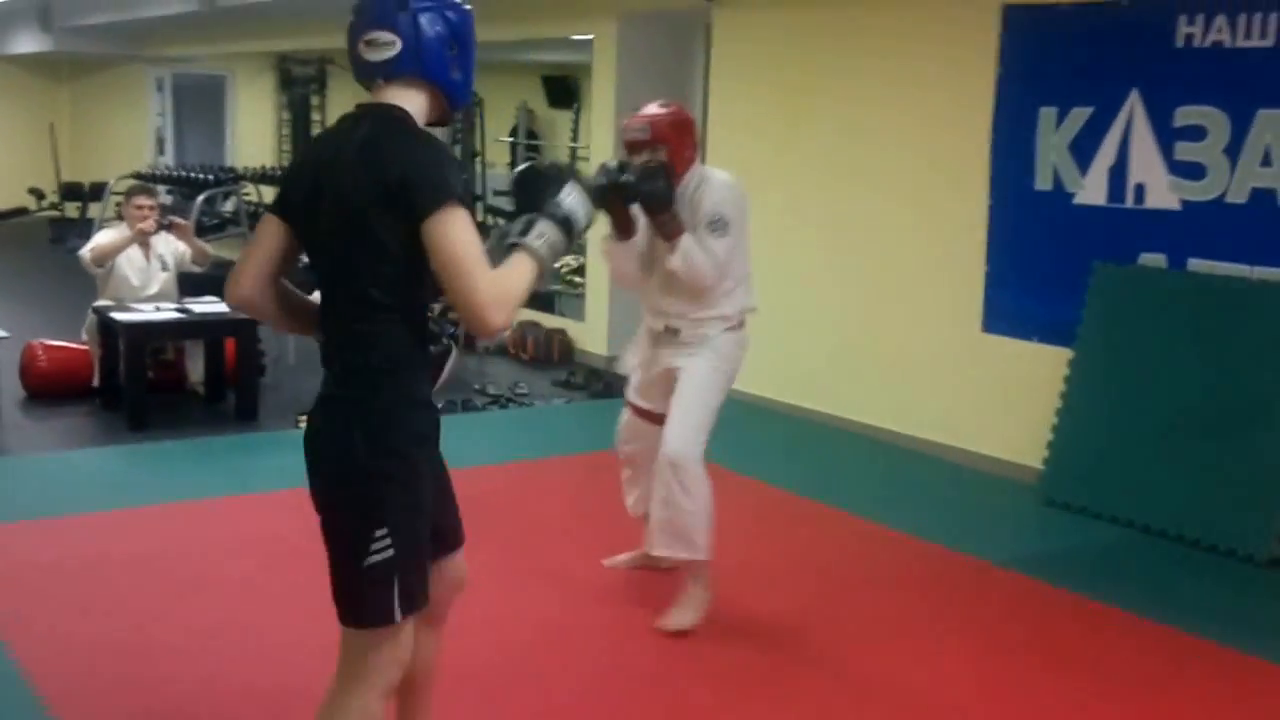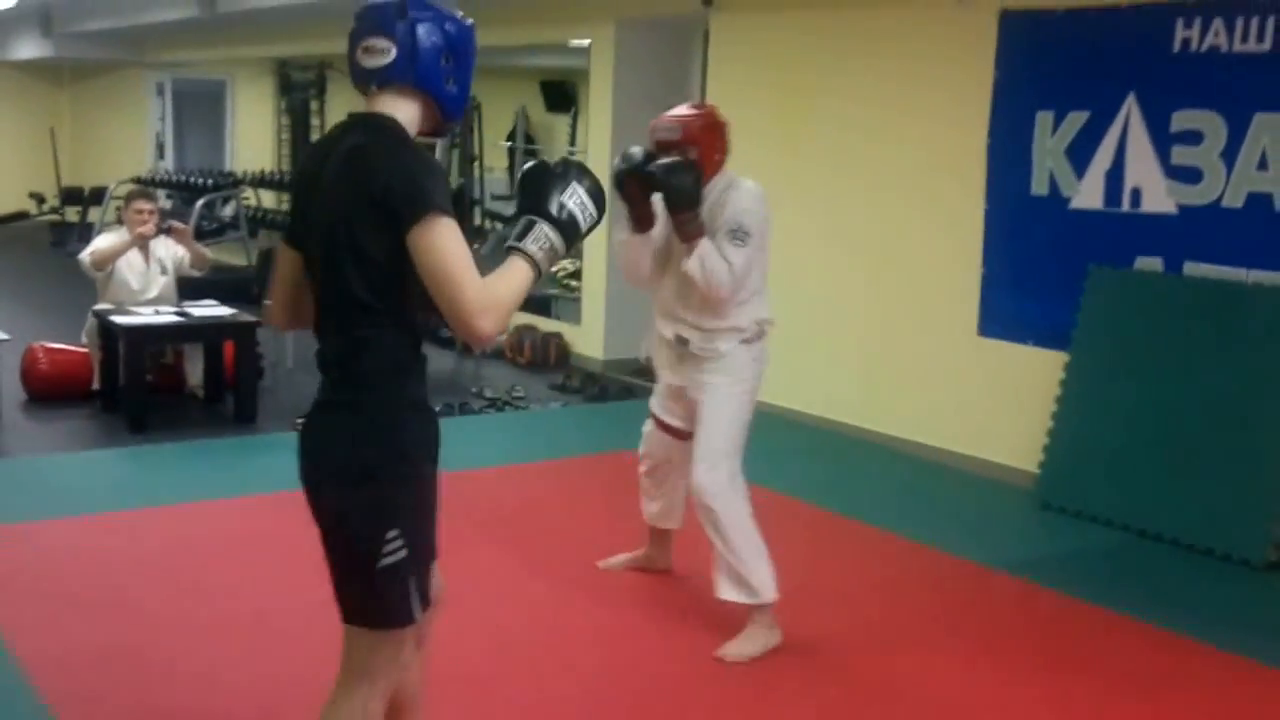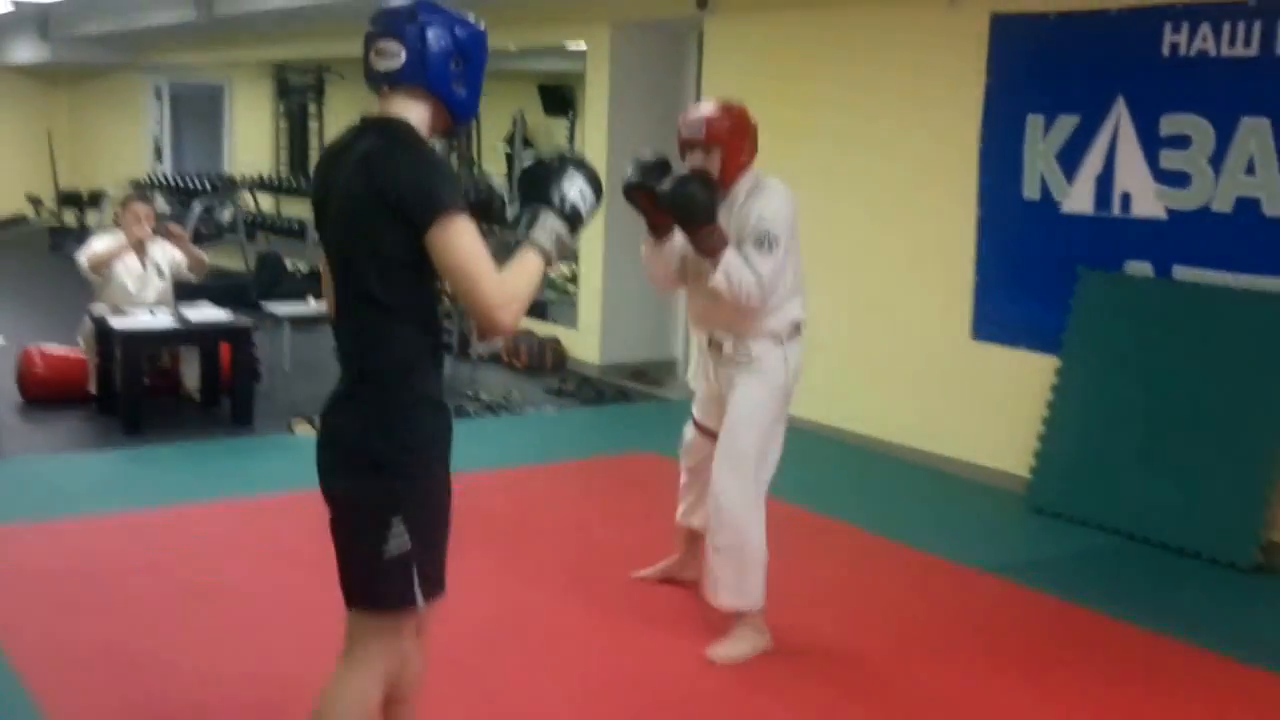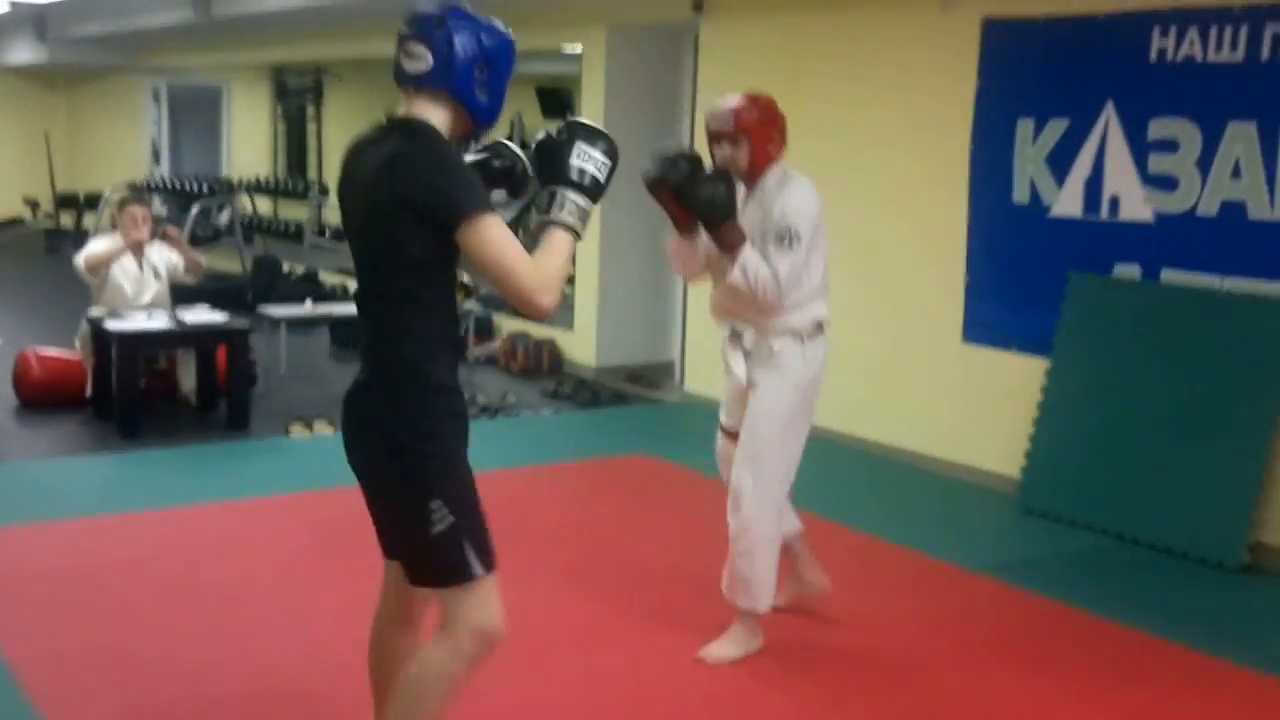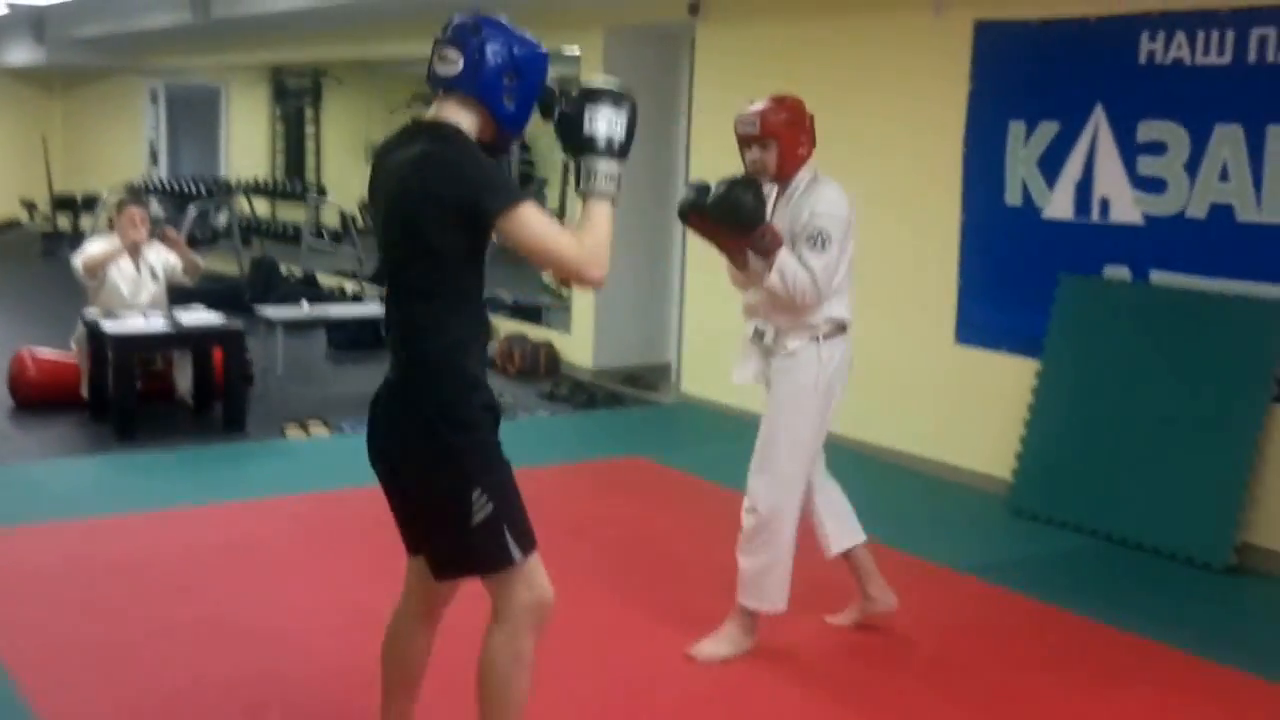
dt=0.2s
person 1, frame 1
left shoulder: (324, 152)
right shoulder: (418, 157)
left elbow: (249, 291)
right elbow: (489, 311)
right wrist: (546, 231)
left hip: (362, 417)
right hip: (381, 429)
left knee: (441, 583)
right knee: (371, 659)
person 1, frame 2
left shoulder: (327, 158)
right shoulder: (403, 167)
left elbow: (284, 308)
right elbow: (480, 319)
right wrist: (544, 232)
left hip: (355, 424)
right hip: (377, 436)
left knee: (412, 612)
person 1, frame 3
left shoulder: (343, 157)
right shoulder: (415, 165)
right elbow: (498, 310)
right wrist: (550, 224)
left hip: (371, 418)
right hip: (391, 431)
left knee: (403, 618)
right knee: (379, 646)
person 1, frame 4
left shoulder: (369, 153)
right shoulder: (434, 167)
right elbow: (536, 293)
right wrist: (570, 199)
left hip: (385, 409)
right hip: (414, 421)
left knee: (406, 593)
right knee: (476, 620)
person 1, frame 5
left shoulder: (398, 154)
right shoulder: (465, 167)
right elbow: (586, 264)
left wrist: (487, 141)
right wrist: (599, 166)
left hip: (405, 410)
right hip: (445, 417)
left knee: (429, 587)
right knee: (525, 600)
person 2, frame 1
left shoulder: (718, 190)
right shoulder: (649, 194)
left elbow: (706, 271)
right elbow: (628, 275)
left wrist: (664, 215)
right wrist: (620, 216)
left hip: (710, 342)
right hip: (659, 338)
left knee: (679, 450)
right knee: (637, 441)
left ankle: (695, 582)
right ankle: (659, 546)
person 2, frame 2
left shoulder: (743, 198)
right shoulder: (673, 196)
left elbow: (723, 284)
right elbow: (643, 271)
left wrist: (688, 218)
right wrist: (641, 208)
left hip: (729, 356)
right hip: (682, 351)
left knee: (714, 479)
right knee: (660, 451)
left ankle: (763, 618)
right ankle: (656, 549)
person 2, frame 3
left shoulder: (769, 201)
right shoulder: (704, 199)
left elbow: (751, 293)
right elbow: (668, 277)
left wrist: (706, 229)
right wrist: (658, 219)
left hip: (765, 358)
right hip: (721, 353)
left knee: (732, 484)
right knee: (698, 455)
left ankle: (752, 623)
right ankle: (687, 558)
person 2, frame 4
left shoulder: (795, 198)
right shoulder: (738, 192)
left elbow: (769, 287)
right elbow: (696, 267)
left wrist: (725, 226)
right wrist: (685, 215)
left hip: (787, 354)
right hip: (755, 352)
left knee: (755, 485)
right knee: (738, 465)
left ankle: (748, 624)
right ankle: (803, 570)
person 2, frame 5
left shoulder: (824, 199)
right shoulder: (774, 197)
left elbow: (806, 290)
right elbow: (755, 279)
left wrist: (760, 230)
right wrist: (724, 235)
left hip: (809, 353)
right hip: (786, 351)
left knee: (770, 486)
right knee: (804, 474)
left ankle: (744, 623)
right ankle: (873, 592)
person 3, frame 1
left shoulder: (168, 240)
right shoulder: (110, 236)
left elbow: (204, 261)
right elbow: (92, 259)
left wrist: (189, 239)
right wrist: (133, 237)
left ankle: (199, 380)
person 3, frame 2
left shoulder: (168, 243)
right shoulder: (109, 240)
left elbow: (203, 265)
right elbow: (92, 263)
left wrist: (188, 243)
right wrist: (132, 241)
right knee: (99, 323)
left ankle: (197, 384)
person 3, frame 3
left shoulder: (164, 247)
right shoulder: (106, 243)
left elbow: (200, 269)
right elbow: (89, 265)
left wrist: (185, 246)
right wrist: (129, 244)
left ankle: (194, 387)
person 3, frame 4
left shoulder: (161, 249)
right shoulder: (103, 245)
left elbow: (197, 272)
right elbow: (86, 267)
left wrist: (183, 248)
right wrist: (126, 246)
left ankle: (191, 390)
person 3, frame 5
left shoulder: (159, 251)
right shoulder: (100, 247)
left elbow: (195, 274)
right elbow: (84, 269)
left wrist: (181, 250)
right wrist: (124, 247)
right knee: (88, 330)
left ankle: (188, 392)
